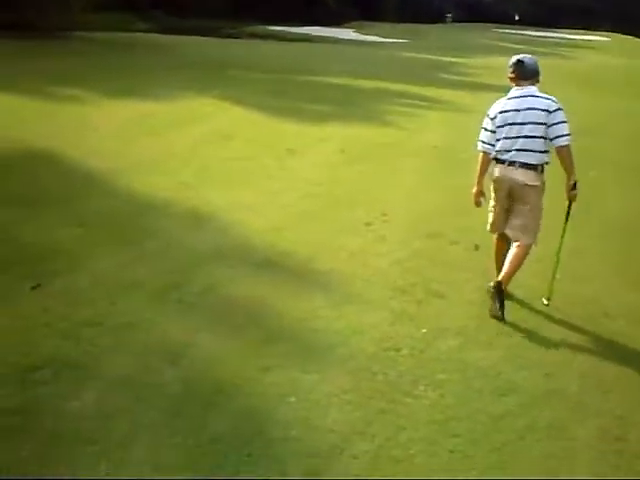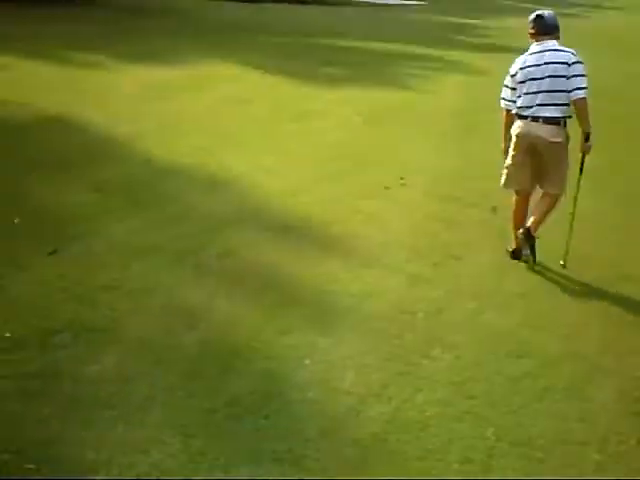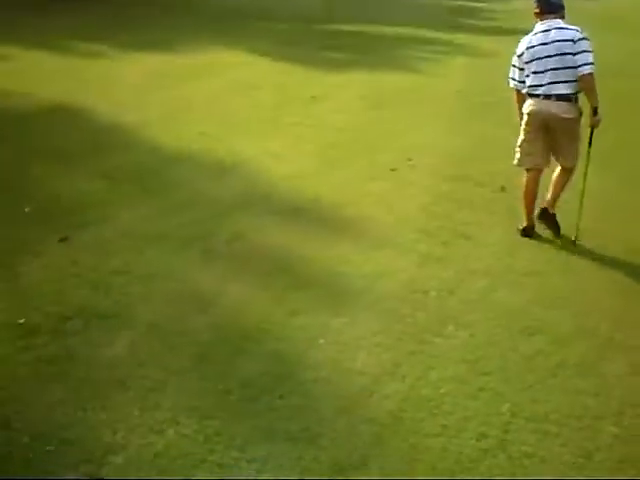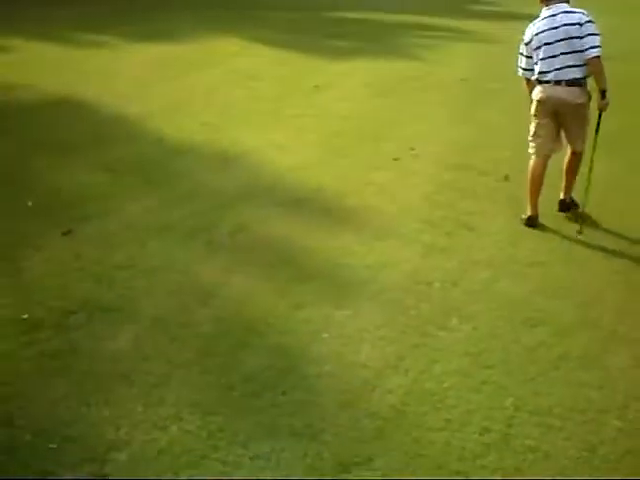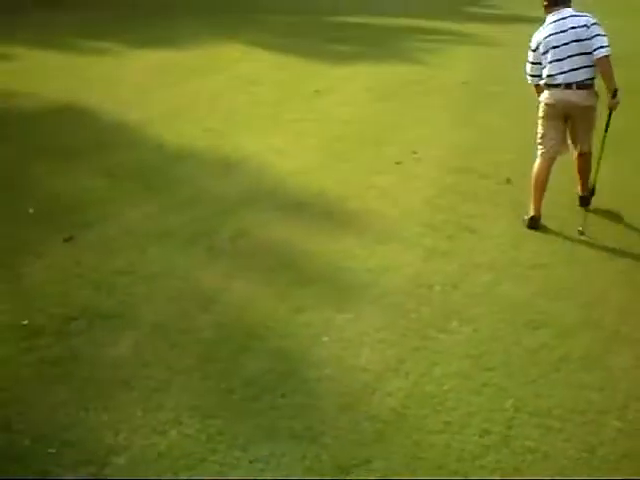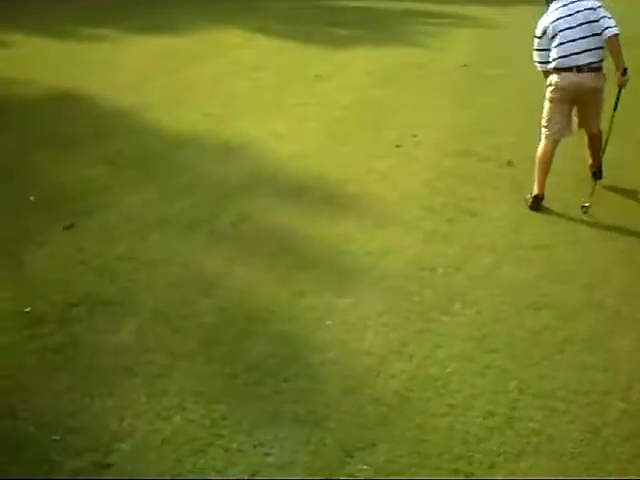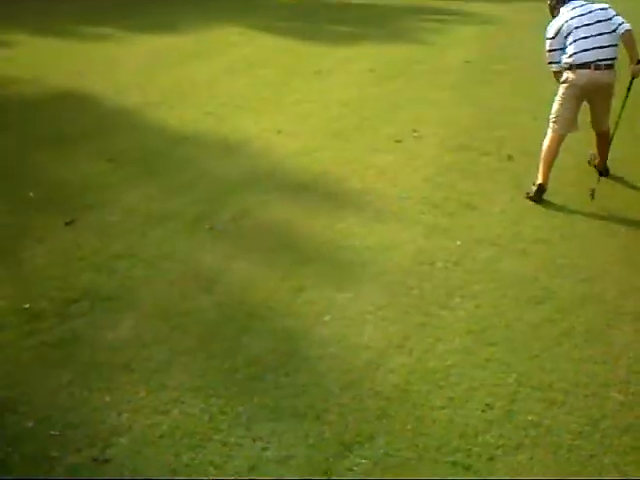
dt=0.1s
person 1, frame 1
left shoulder: (498, 106)
right shoulder: (550, 105)
left elbow: (485, 150)
right elbow: (562, 146)
left wrist: (478, 184)
right wrist: (572, 181)
left hip: (500, 173)
right hip: (530, 177)
left knee: (502, 232)
right knee: (523, 240)
left ankle: (500, 284)
right ankle: (500, 284)
person 1, frame 2
left shoulder: (520, 63)
right shoulder: (570, 58)
left elbow: (508, 108)
right elbow: (579, 99)
left wrist: (507, 139)
right wrist: (586, 134)
left hip: (523, 129)
right hip: (553, 132)
left knee: (522, 191)
right knee: (553, 190)
left ankle: (517, 245)
right ankle: (529, 230)
person 1, frame 3
left shoulder: (527, 41)
right shoulder: (575, 35)
left elbow: (518, 86)
right elbow: (586, 74)
left wrist: (522, 113)
right wrist: (595, 108)
left hip: (534, 106)
right hip: (565, 108)
left knee: (532, 167)
right knee: (567, 162)
left ankle: (528, 222)
right ankle: (548, 208)
person 1, frame 4
left shoulder: (533, 28)
left elbow: (527, 74)
right elbow: (594, 58)
left wrist: (536, 97)
right wrist: (603, 91)
left hip: (544, 92)
right hip: (575, 92)
left knee: (539, 154)
right knee: (576, 147)
left ankle: (532, 212)
right ankle: (566, 198)
person 1, frame 5
left shoulder: (540, 34)
right shoulder: (588, 22)
left elbow: (535, 79)
right elbow: (602, 57)
left wrist: (543, 101)
right wrist: (613, 91)
left hip: (553, 96)
right hip: (583, 95)
left knee: (545, 155)
right knee: (583, 147)
left ankle: (534, 213)
right ankle: (584, 193)
person 1, frame 6
left shoulder: (546, 20)
left elbow: (543, 65)
right elbow: (611, 37)
left wrist: (552, 84)
right wrist: (621, 69)
left hip: (561, 79)
right hip: (592, 77)
left knee: (549, 137)
right knee: (593, 127)
left ankle: (537, 193)
right ankle: (596, 168)
person 1, frame 7
left shoulder: (556, 24)
left elbow: (556, 66)
left wrist: (565, 91)
left hip: (576, 76)
right hip: (605, 74)
left knee: (556, 131)
right knee: (601, 122)
left ankle: (540, 185)
right ankle: (602, 163)
